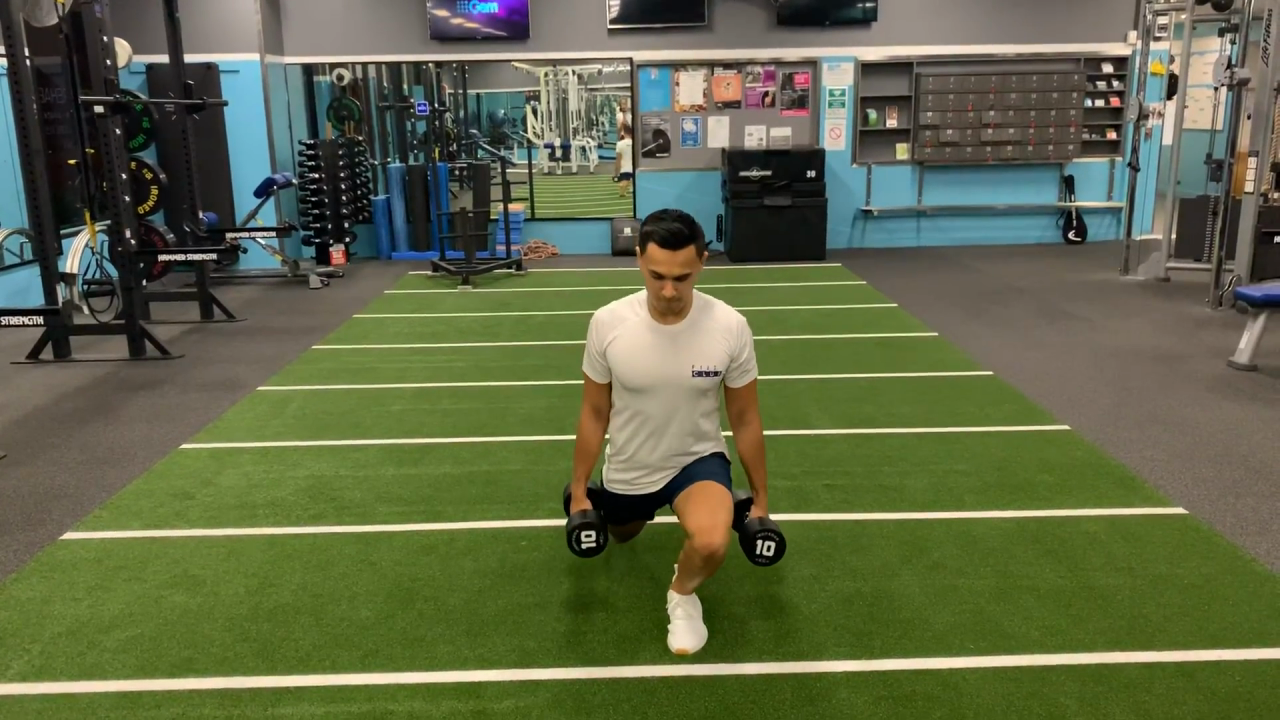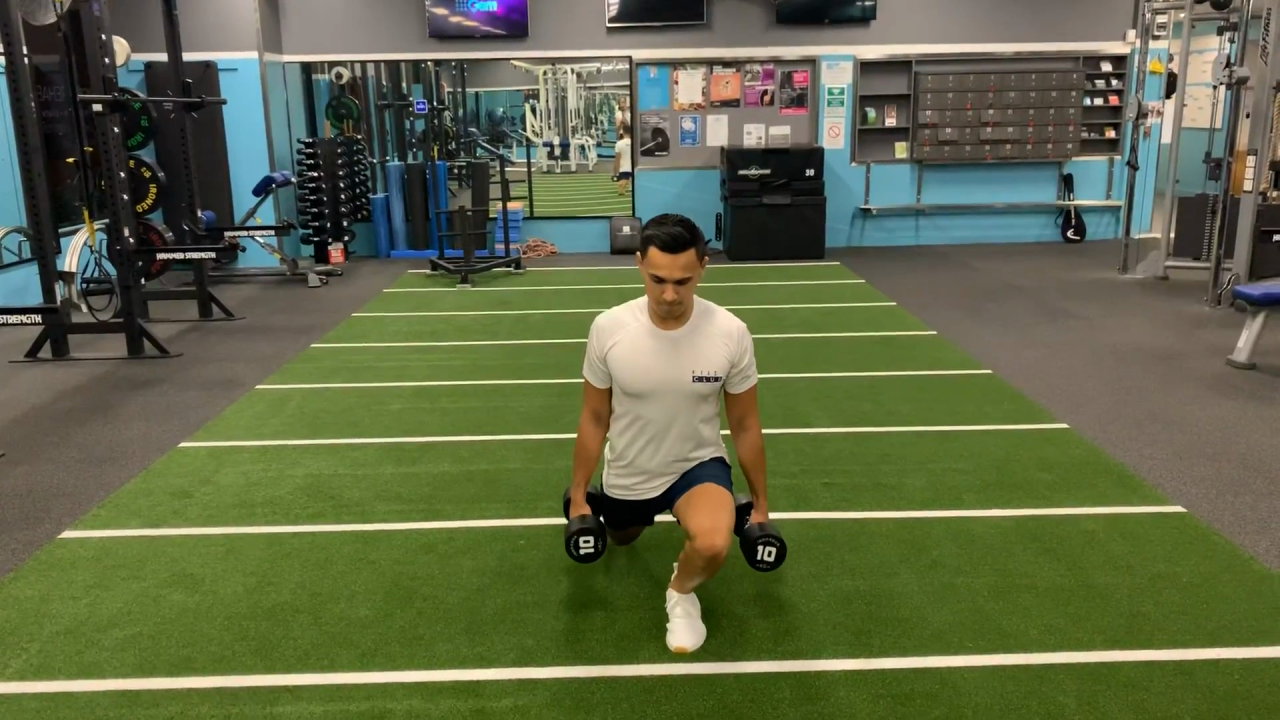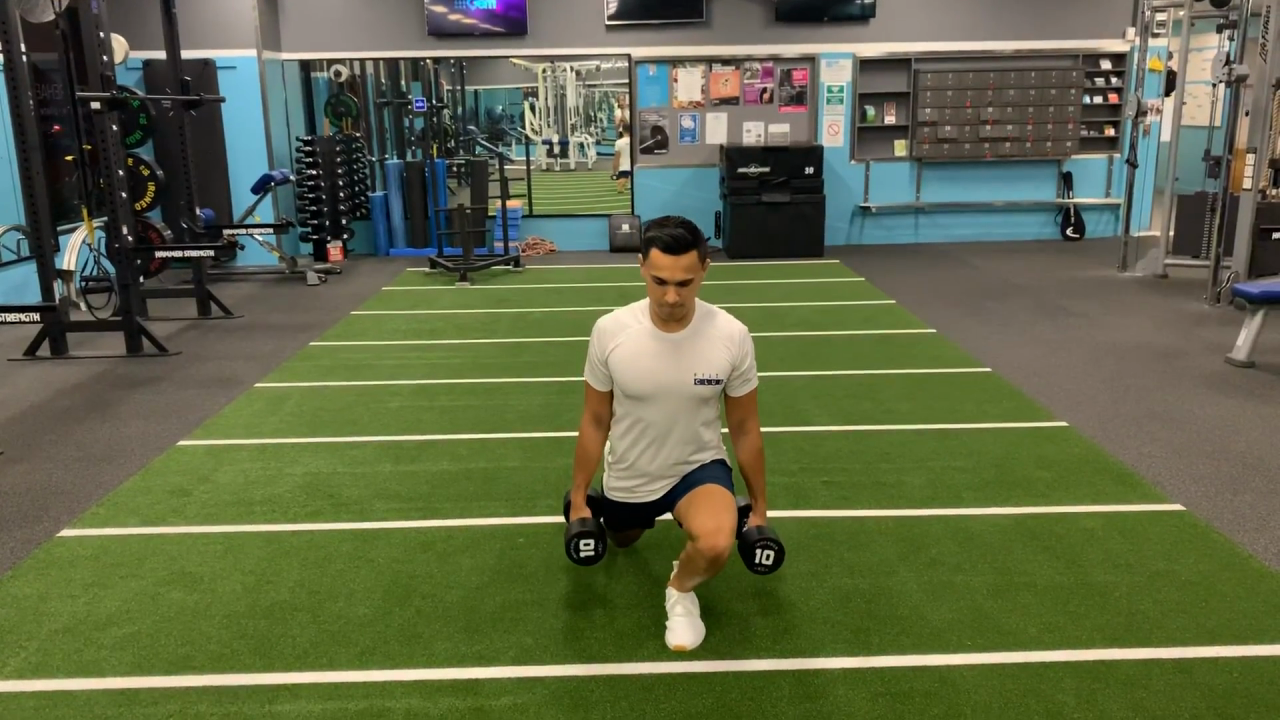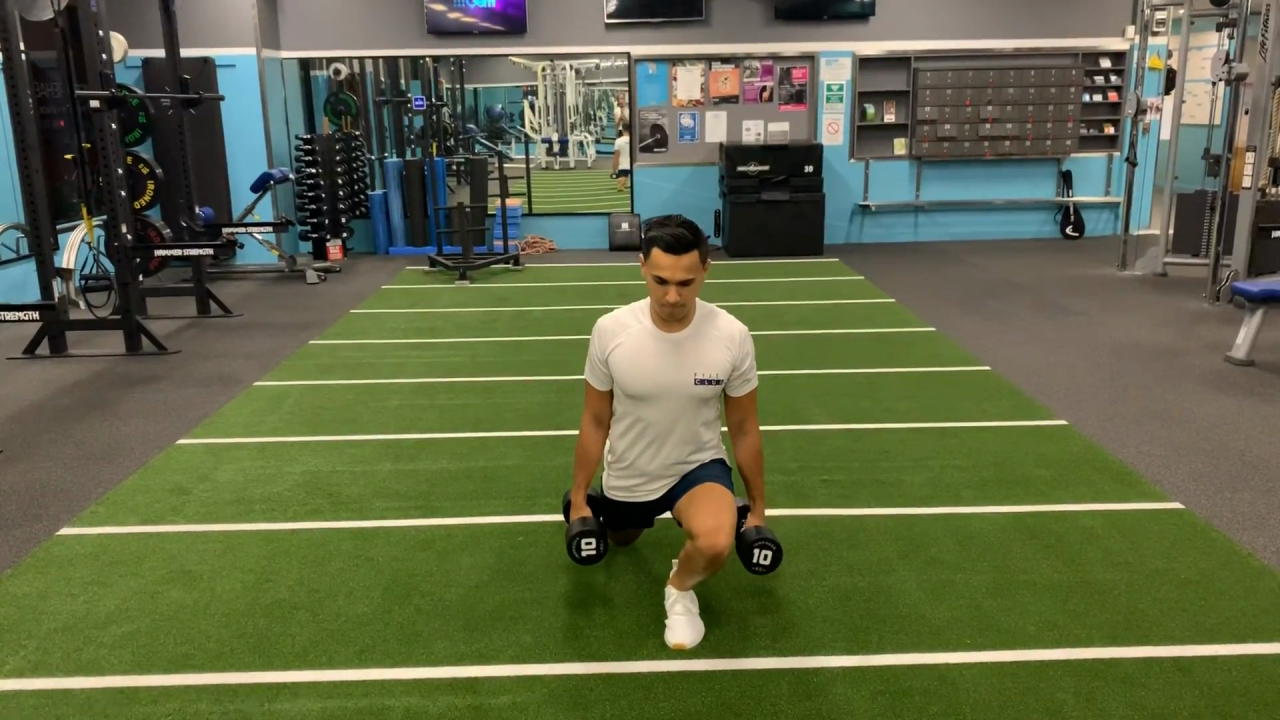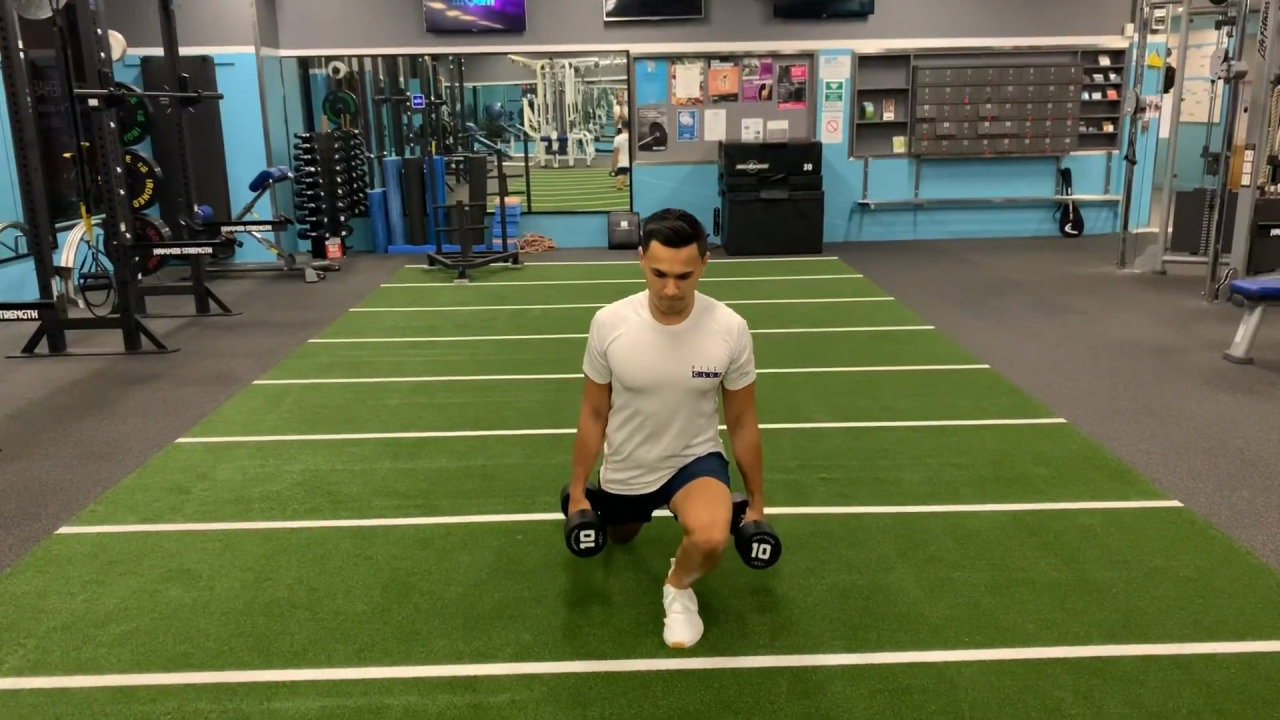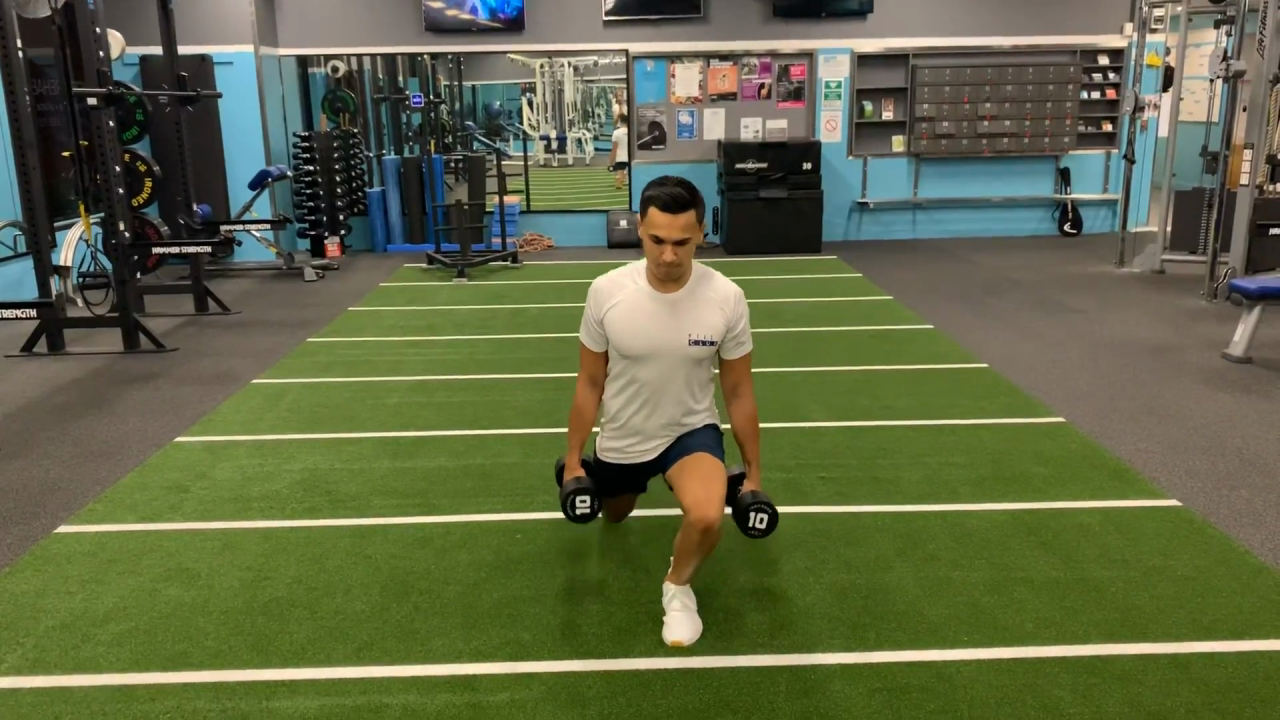
dt=0.2s
person 1, frame 1
left shoulder: (731, 327)
right shoulder: (608, 323)
left elbow: (745, 420)
right elbow: (594, 414)
left wrist: (760, 498)
right wrist: (579, 489)
left hip: (698, 459)
right hip: (628, 469)
left knee: (711, 543)
right knee: (623, 535)
left ankle: (682, 593)
right ankle: (640, 511)
person 1, frame 2
left shoulder: (730, 333)
right shoulder: (608, 328)
left elbow: (745, 425)
right elbow: (594, 419)
left wrist: (760, 503)
right wrist: (578, 495)
left hip: (698, 464)
right hip: (628, 474)
left knee: (713, 544)
right knee: (622, 539)
left ankle: (681, 591)
right ankle: (641, 512)
person 1, frame 3
left shoulder: (732, 336)
right shoulder: (610, 331)
left elbow: (745, 428)
right elbow: (595, 421)
left wrist: (759, 506)
right wrist: (578, 498)
left hip: (699, 466)
right hip: (628, 477)
left knee: (716, 544)
right knee: (622, 541)
left ankle: (681, 589)
right ankle: (645, 515)
person 1, frame 4
left shoulder: (732, 336)
right shoulder: (610, 331)
left elbow: (744, 429)
right elbow: (595, 421)
left wrist: (757, 506)
right wrist: (578, 497)
left hip: (699, 465)
right hip: (628, 476)
left knee: (716, 543)
right knee: (621, 541)
left ankle: (681, 588)
person 1, frame 5
left shoulder: (730, 329)
right shoulder: (609, 324)
left elbow: (742, 422)
right elbow: (593, 414)
left wrist: (756, 501)
right wrist: (577, 490)
left hip: (696, 458)
right hip: (626, 470)
left knee: (711, 537)
right knee: (619, 537)
left ankle: (678, 587)
right ankle: (639, 508)
person 1, frame 6
left shoulder: (726, 297)
right shoulder: (606, 292)
left elbow: (739, 391)
right elbow: (590, 382)
left wrist: (753, 472)
right wrist: (573, 459)
left hip: (692, 429)
right hip: (622, 441)
left knee: (706, 516)
right knee: (615, 516)
left ankle: (678, 584)
right ankle: (627, 488)
